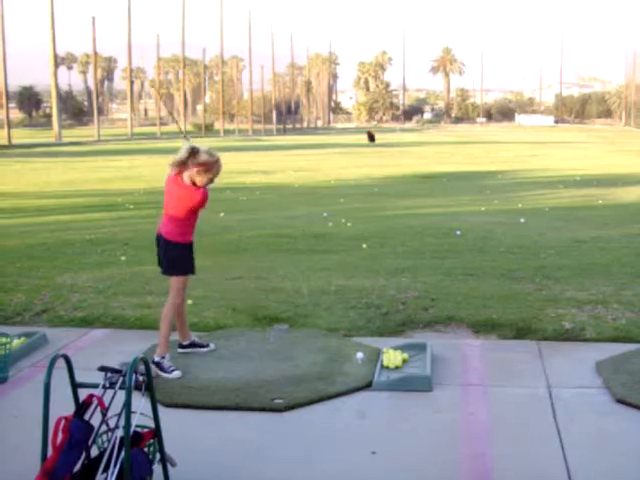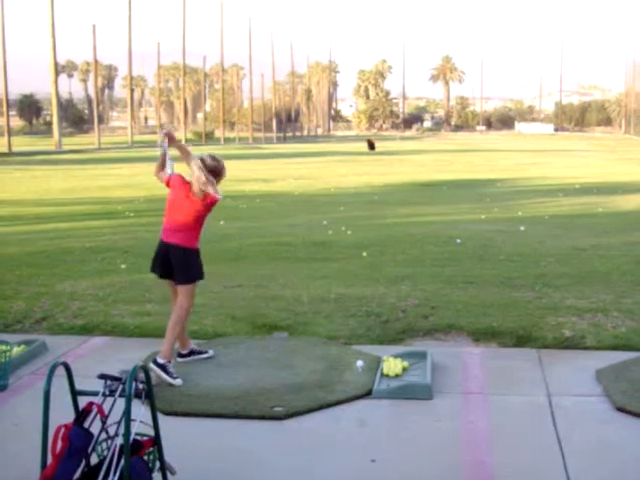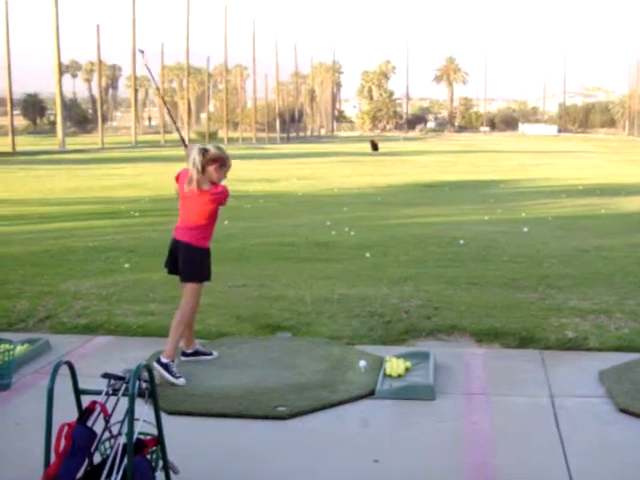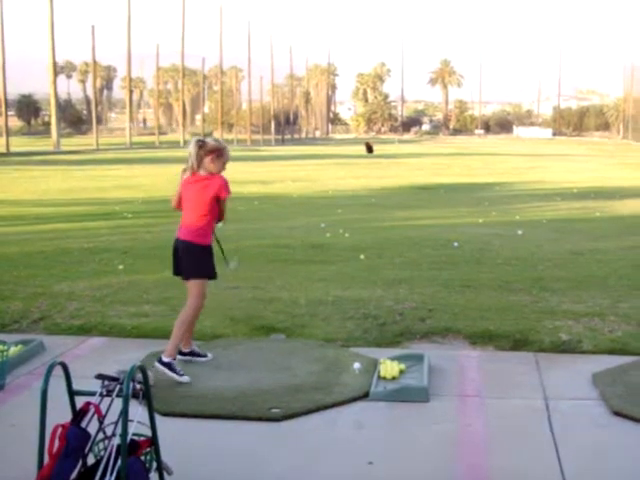
dt=0.3s
person 1, frame 1
left shoulder: (175, 174)
right shoulder: (200, 195)
left hip: (165, 237)
right hip: (179, 244)
left knee: (179, 293)
right knee: (175, 297)
left ankle: (185, 339)
right ankle: (160, 357)
person 1, frame 2
left shoulder: (176, 182)
right shoulder: (212, 199)
left elbow: (158, 172)
right elbow: (194, 164)
left wrist: (167, 147)
right wrist: (178, 145)
left hip: (165, 247)
right hip: (185, 252)
left knee: (179, 301)
right knee: (183, 305)
left ankle: (185, 348)
right ankle: (163, 359)
person 1, frame 3
left shoulder: (184, 177)
right shoulder: (221, 193)
left wrist: (193, 162)
left hip: (179, 243)
right hip: (196, 249)
left knee: (192, 297)
right knee: (188, 303)
left ankle: (189, 347)
right ankle: (166, 358)
person 1, frame 4
left shoulder: (186, 177)
right shoulder: (220, 183)
left elbow: (176, 205)
right elbow: (221, 216)
left hip: (182, 242)
right hip: (197, 246)
left knee: (197, 297)
right knee: (194, 302)
left ankle: (185, 347)
right ankle: (168, 356)
